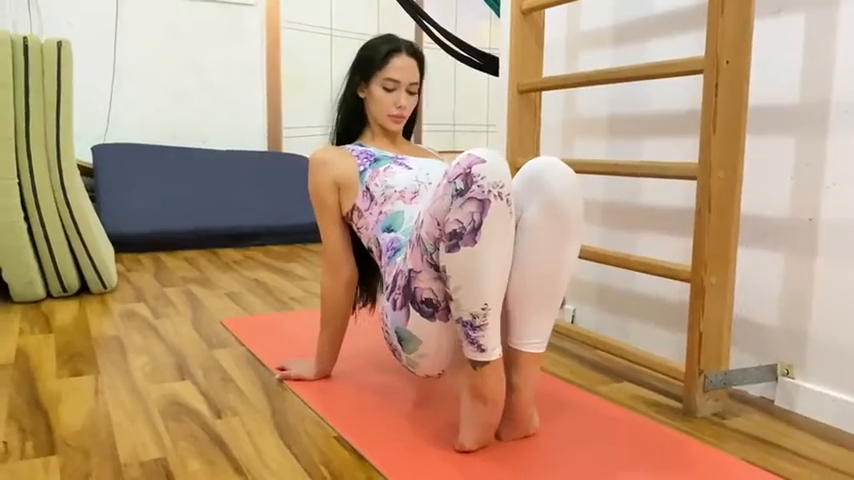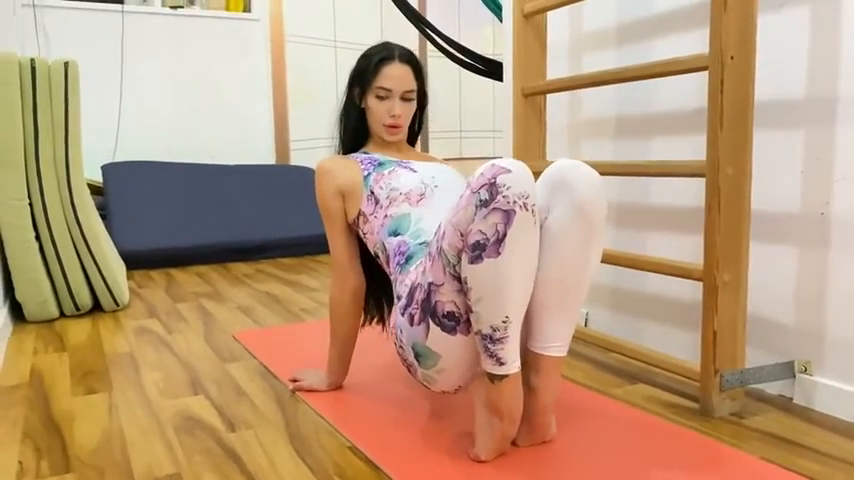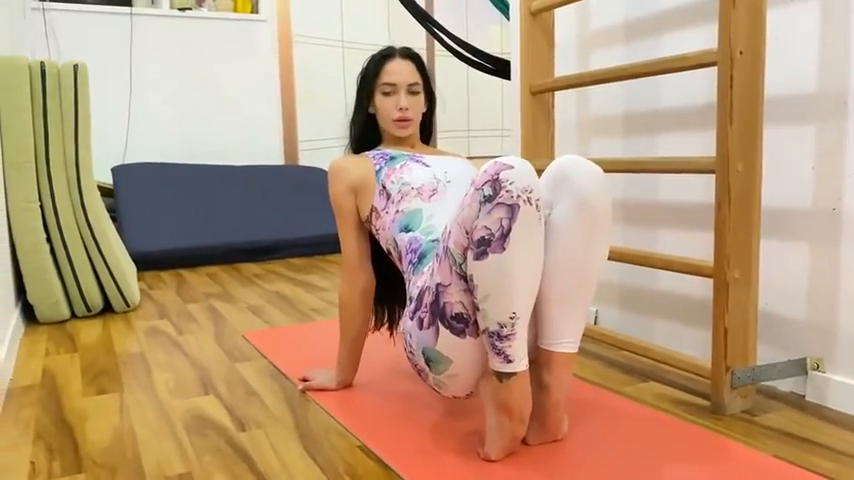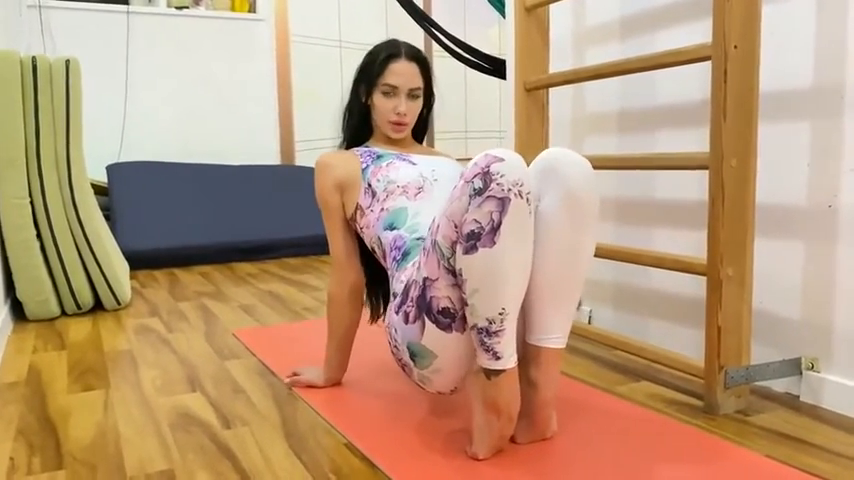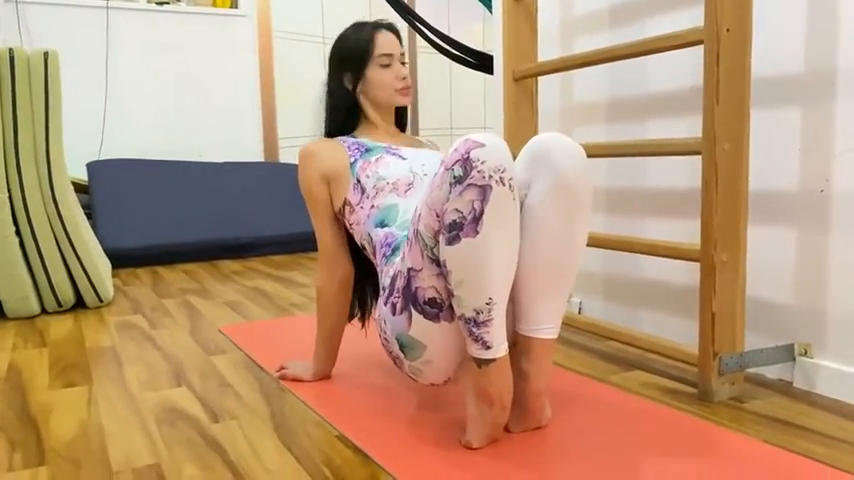
dt=1s
person 1, frame 1
left shoulder: (430, 155)
right shoulder: (332, 163)
right elbow: (340, 269)
left hip: (482, 303)
right hip: (419, 318)
left knee: (548, 176)
right knee: (480, 167)
left ankle: (519, 383)
right ankle: (482, 374)
person 1, frame 2
left shoulder: (439, 166)
right shoulder: (337, 173)
right elbow: (349, 279)
left hip: (501, 310)
right hip: (434, 329)
left knee: (572, 180)
right knee: (504, 178)
left ankle: (537, 391)
right ankle: (497, 390)
person 1, frame 3
left shoulder: (457, 162)
right shoulder: (352, 171)
right elbow: (359, 278)
left hip: (510, 318)
right hip: (445, 331)
left knee: (574, 174)
right knee: (507, 175)
left ankle: (548, 386)
right ankle: (506, 389)
person 1, frame 4
left shoulder: (445, 161)
right shoulder: (338, 167)
right elbow: (348, 275)
left hip: (499, 314)
right hip: (430, 328)
left knee: (562, 166)
right knee: (498, 169)
left ankle: (537, 384)
right ankle: (494, 387)
person 1, frame 5
left shoulder: (428, 149)
right shoulder: (324, 157)
right elbow: (336, 267)
left hip: (487, 306)
right hip: (423, 324)
left knee: (554, 151)
right knee: (480, 152)
left ankle: (529, 374)
right ankle: (488, 377)
